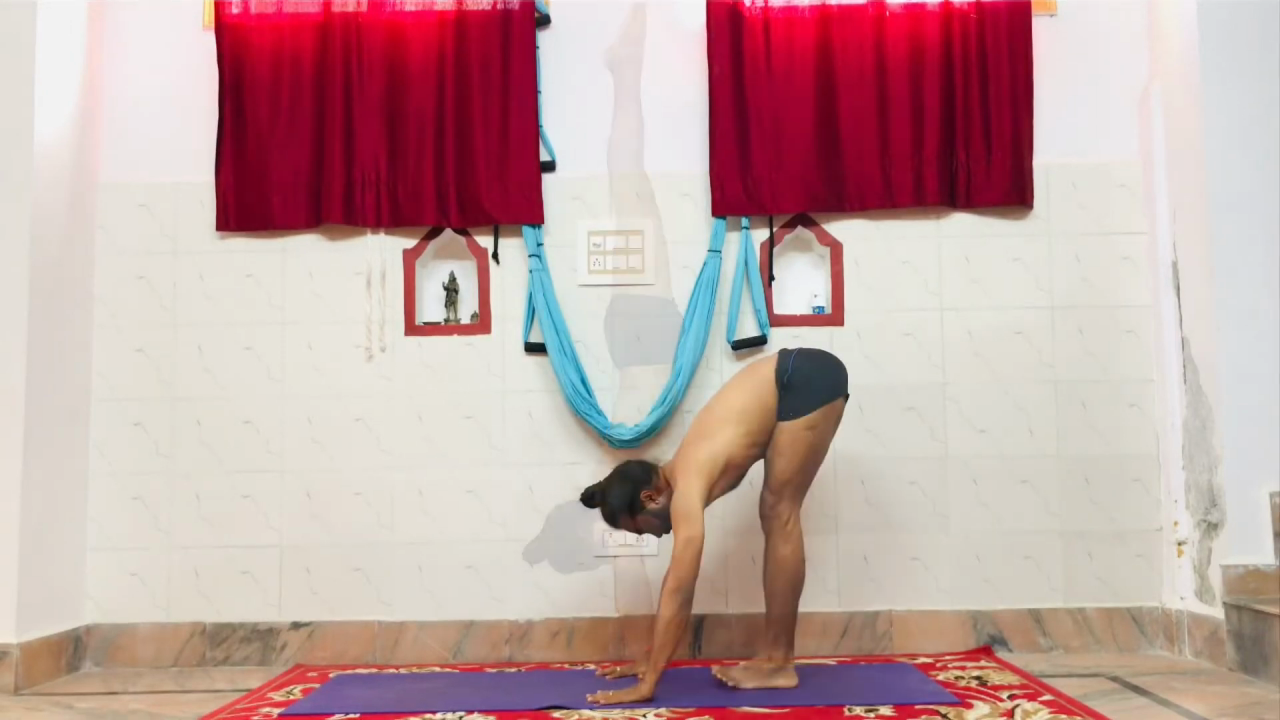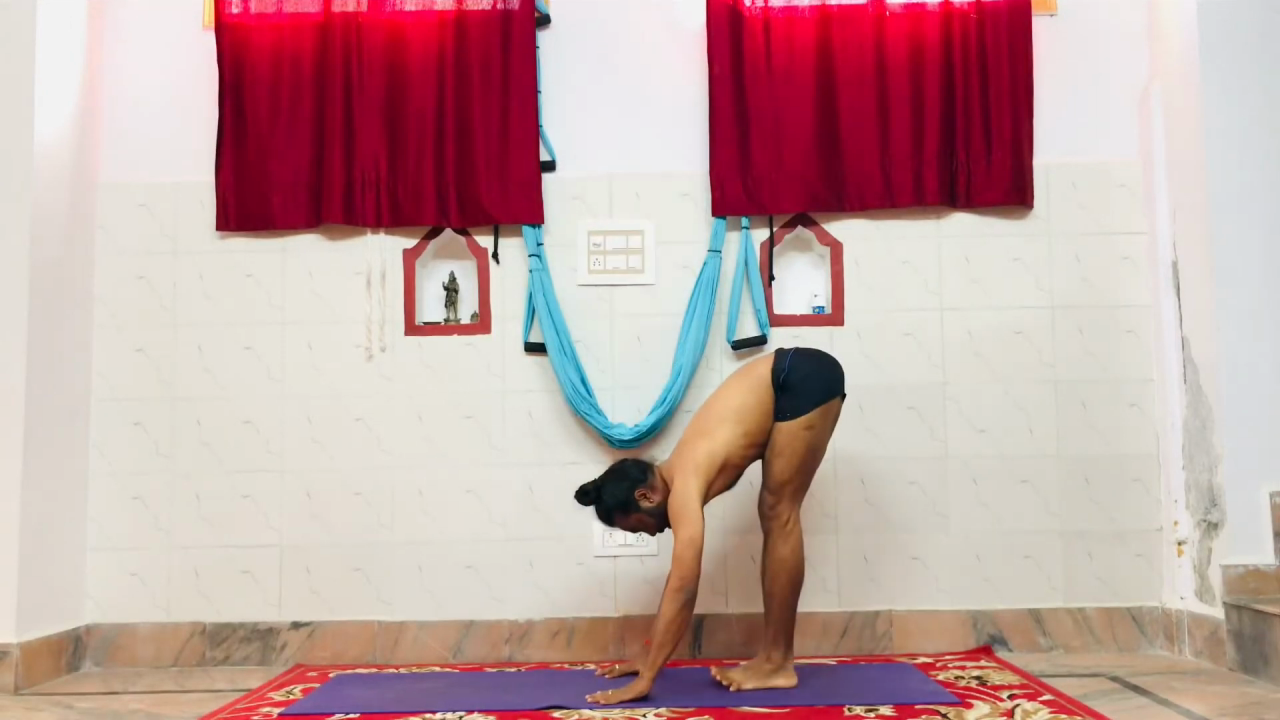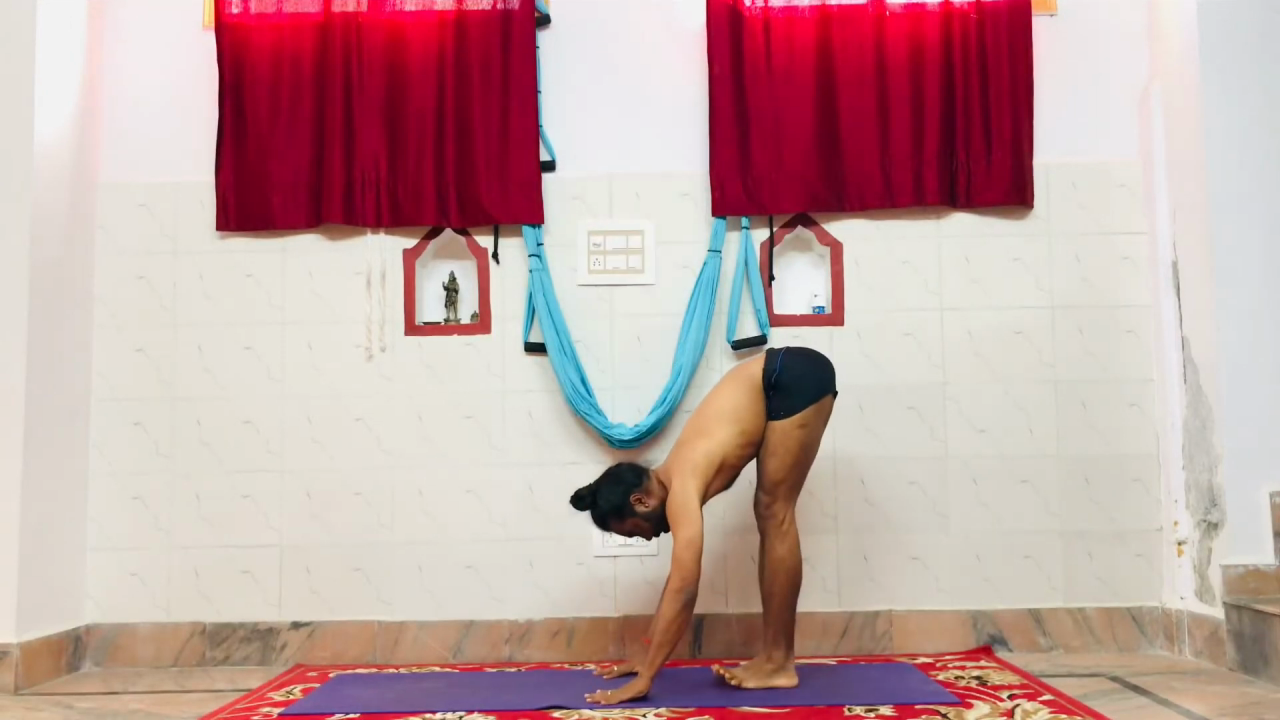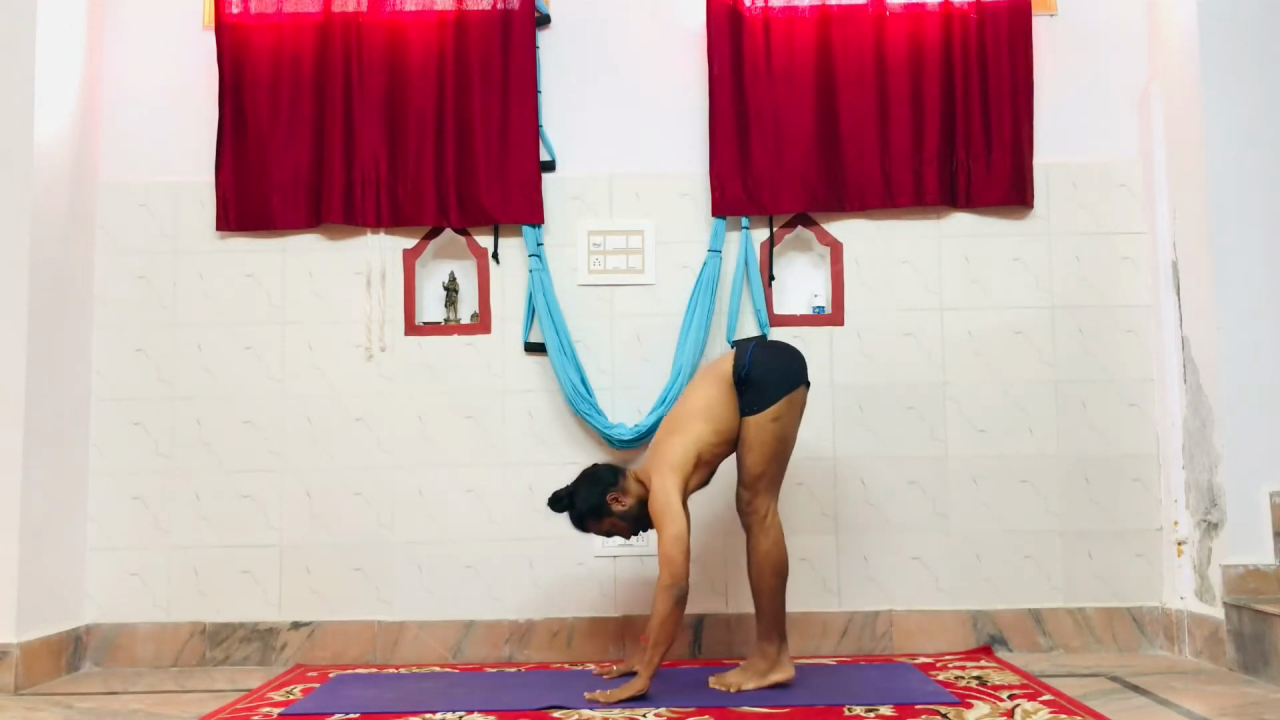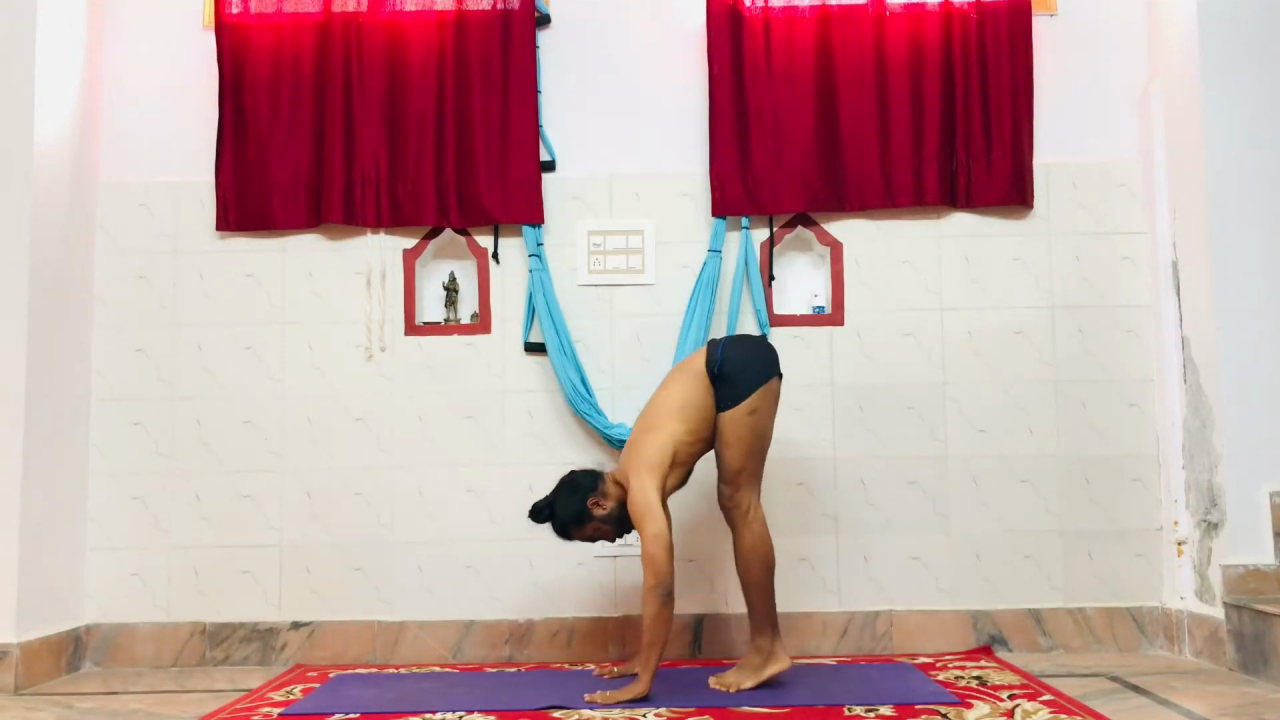
dt=0.5s
person 1, frame 1
left shoulder: (686, 489)
right shoulder: (679, 476)
left elbow: (678, 590)
right elbow: (677, 587)
left wrist: (647, 684)
right wrist: (650, 661)
left hip: (810, 377)
right hip: (790, 380)
left knee: (779, 516)
right knee: (775, 516)
left ankle: (778, 662)
right ankle: (774, 657)
person 1, frame 2
left shoulder: (683, 488)
right shoulder: (677, 476)
left elbow: (682, 588)
right elbow: (680, 581)
left wrist: (644, 680)
right wrist: (650, 659)
left hip: (806, 378)
right hip: (788, 381)
left knee: (778, 517)
right knee: (774, 517)
left ankle: (777, 663)
right ankle: (773, 658)
person 1, frame 3
left shoulder: (681, 490)
right shoulder: (674, 480)
left elbow: (683, 590)
right elbow: (679, 582)
left wrist: (643, 680)
right wrist: (648, 658)
left hip: (797, 377)
right hip: (782, 378)
left knee: (774, 517)
right knee: (770, 516)
left ankle: (778, 662)
right ankle: (774, 657)
person 1, frame 4
left shoulder: (661, 488)
right shoulder: (655, 479)
left elbow: (674, 587)
right elbow: (670, 583)
left wrist: (643, 678)
right wrist: (645, 656)
left hip: (768, 371)
right hip: (756, 374)
left knee: (757, 513)
right knee: (754, 514)
left ankle: (773, 657)
right ankle: (769, 654)
person 1, frame 5
left shoulder: (639, 489)
right shoulder: (635, 480)
left elbow: (660, 586)
right elbow: (659, 583)
left wrist: (643, 681)
right wrist: (643, 659)
left hip: (740, 365)
right hip: (731, 367)
left knee: (740, 508)
right knee: (736, 507)
left ankle: (767, 649)
right ankle: (764, 648)
